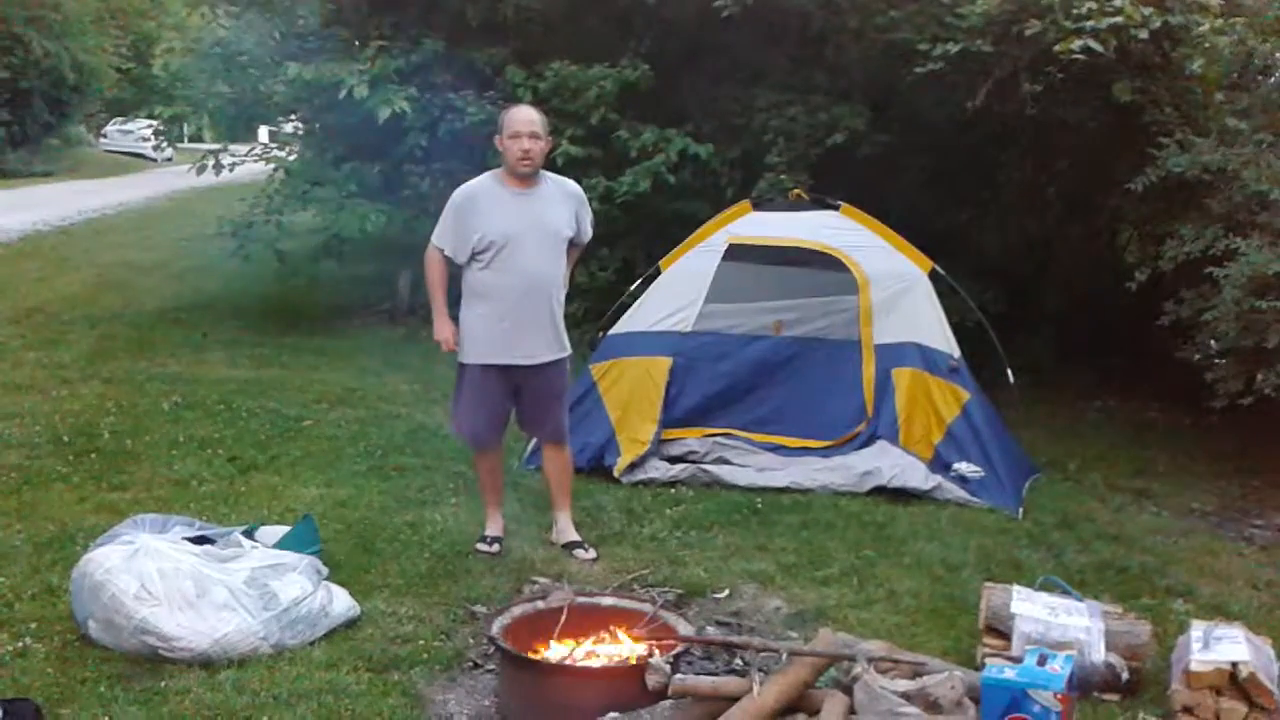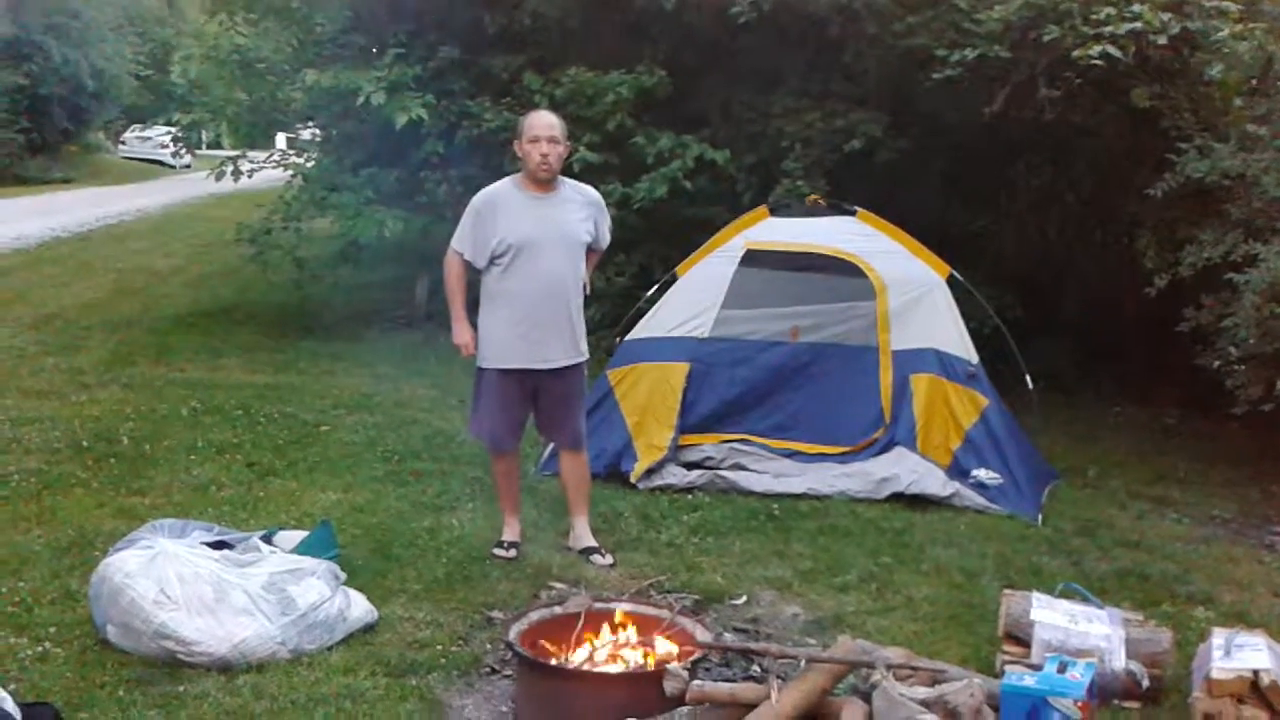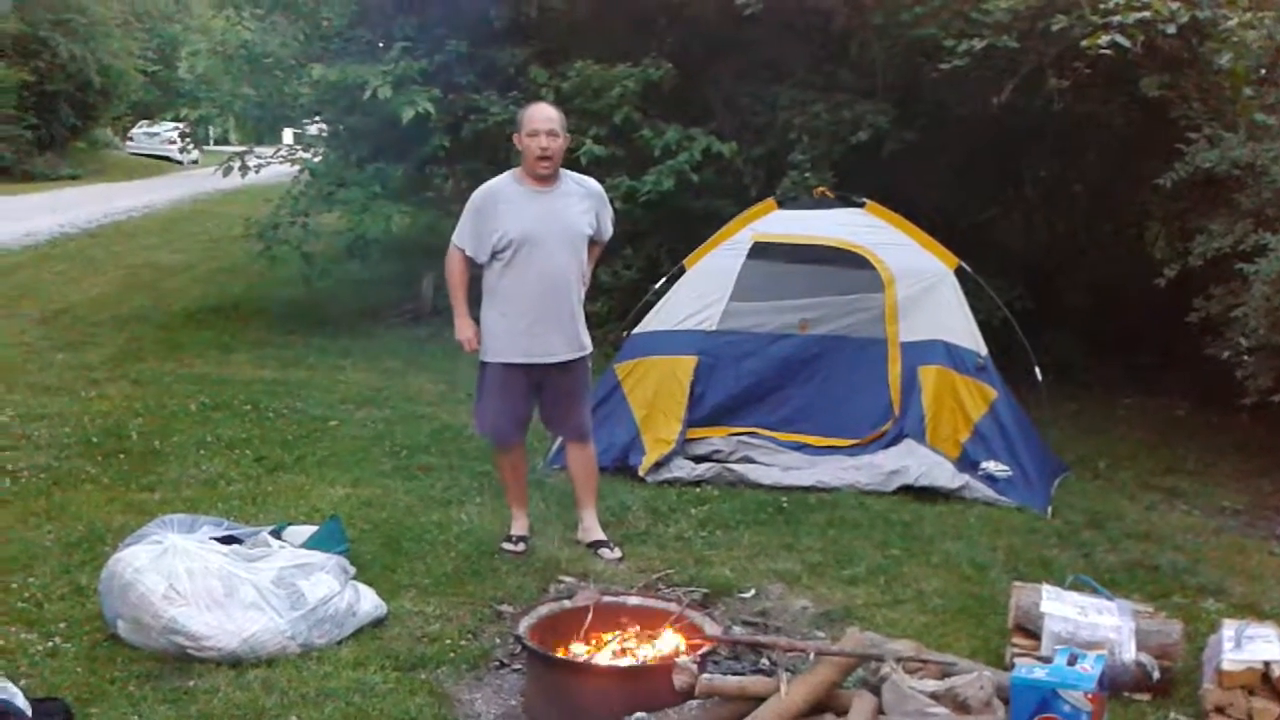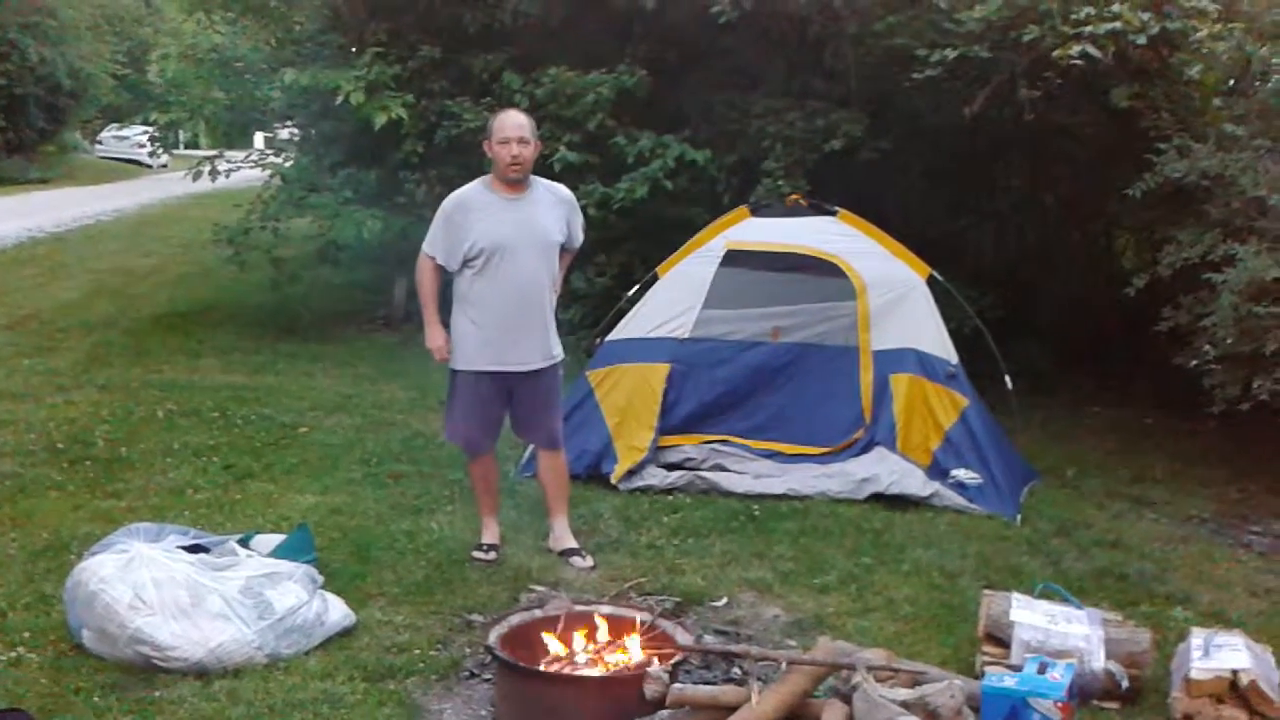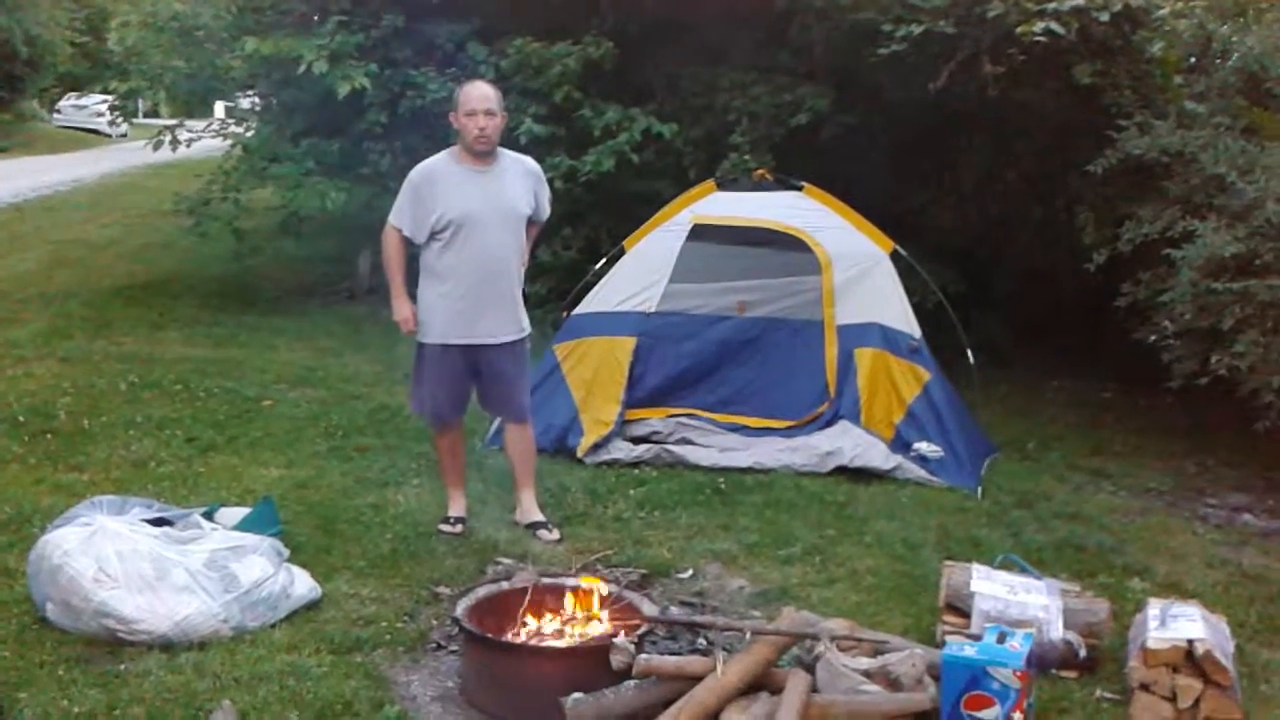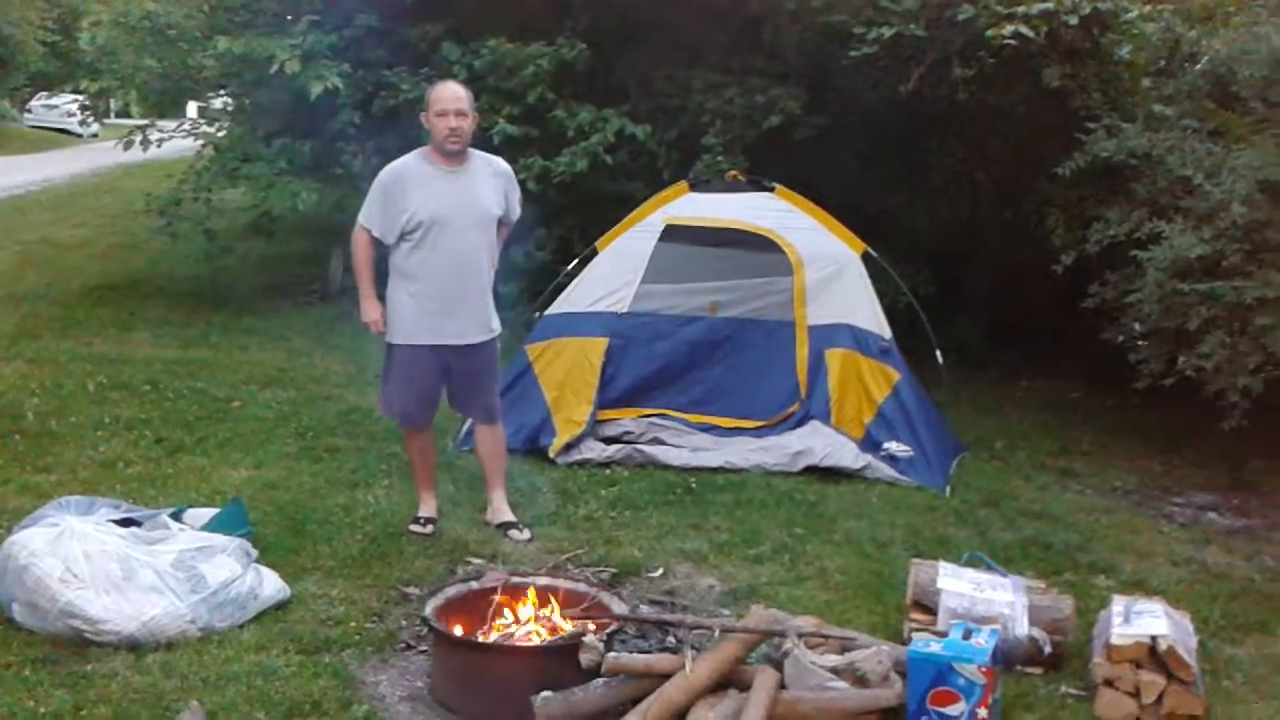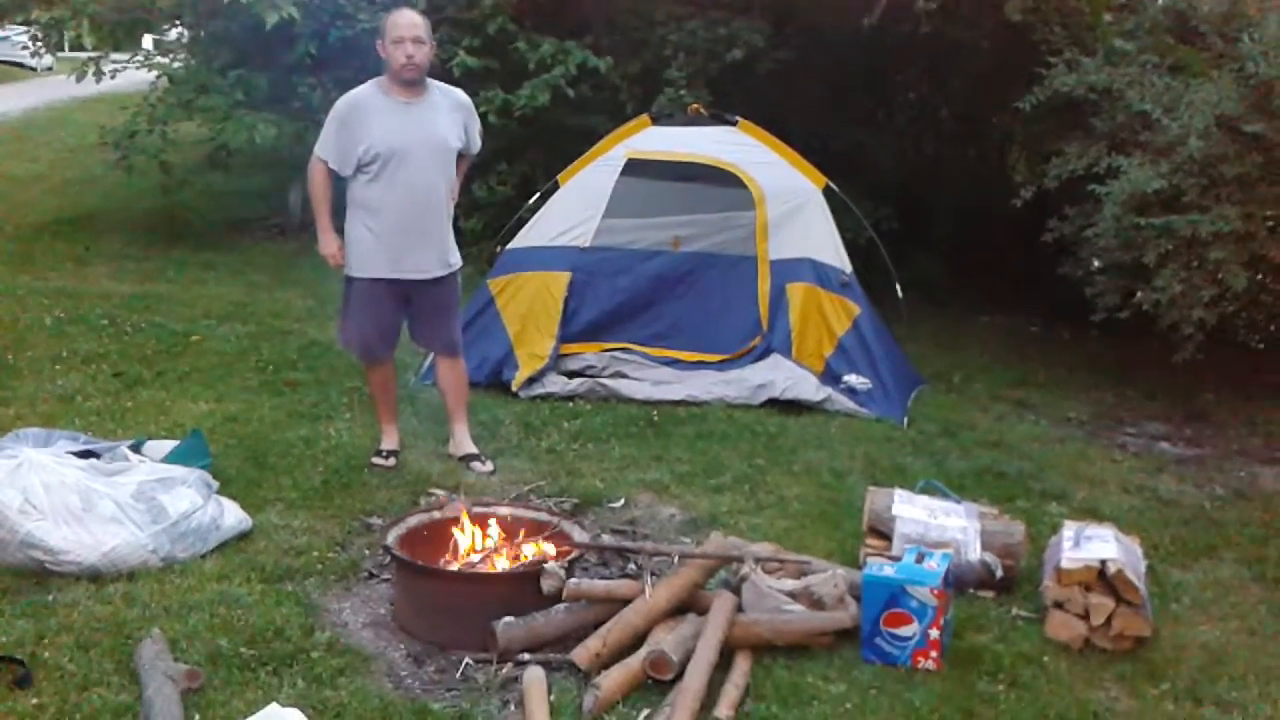
dt=0.7s
person 1, frame 1
left shoulder: (568, 194)
right shoulder: (471, 196)
right elbow: (435, 255)
right wrist: (440, 317)
left hip: (547, 344)
right hip: (485, 346)
left knee: (555, 436)
right knee: (485, 438)
left ankle: (564, 525)
right ankle: (494, 521)
person 1, frame 2
left shoulder: (587, 200)
right shoulder: (491, 201)
right elbow: (455, 260)
right wrist: (460, 322)
left hip: (565, 349)
right hip: (504, 351)
left knee: (572, 440)
right knee: (502, 443)
left ankle: (580, 530)
right ankle: (510, 526)
person 1, frame 3
left shoulder: (588, 192)
right shoulder: (491, 196)
right elbow: (457, 256)
right wrist: (462, 317)
left hip: (569, 343)
right hip: (507, 346)
left knee: (578, 433)
right knee: (508, 437)
left ankle: (589, 524)
right ankle: (519, 520)
person 1, frame 4
left shoulder: (559, 199)
right shoulder: (462, 204)
right elbow: (428, 263)
right wrist: (432, 325)
left hip: (540, 351)
right hip: (477, 353)
left knee: (550, 440)
right knee: (478, 444)
left ankle: (560, 531)
right ankle: (489, 528)
person 1, frame 5
left shoulder: (526, 172)
right shoulder: (428, 176)
right elbow: (394, 235)
right wrist: (399, 298)
left hip: (507, 324)
right hip: (444, 327)
left knee: (517, 413)
right knee: (446, 418)
left ankle: (527, 505)
right ankle: (456, 501)
person 1, frame 6
left shoulder: (497, 172)
right shoulder: (398, 175)
right elbow: (363, 235)
right wrist: (368, 299)
left hip: (477, 324)
right hip: (414, 327)
left knee: (488, 413)
right knee: (415, 418)
left ankle: (498, 505)
right ankle: (426, 502)
person 1, frame 7
left shoulder: (456, 103)
right shoulder: (355, 106)
right elbow: (319, 166)
right wrist: (325, 232)
left hip: (438, 257)
right hip: (373, 260)
left knee: (449, 347)
right knee: (376, 352)
left ankle: (460, 437)
right ankle: (389, 434)
